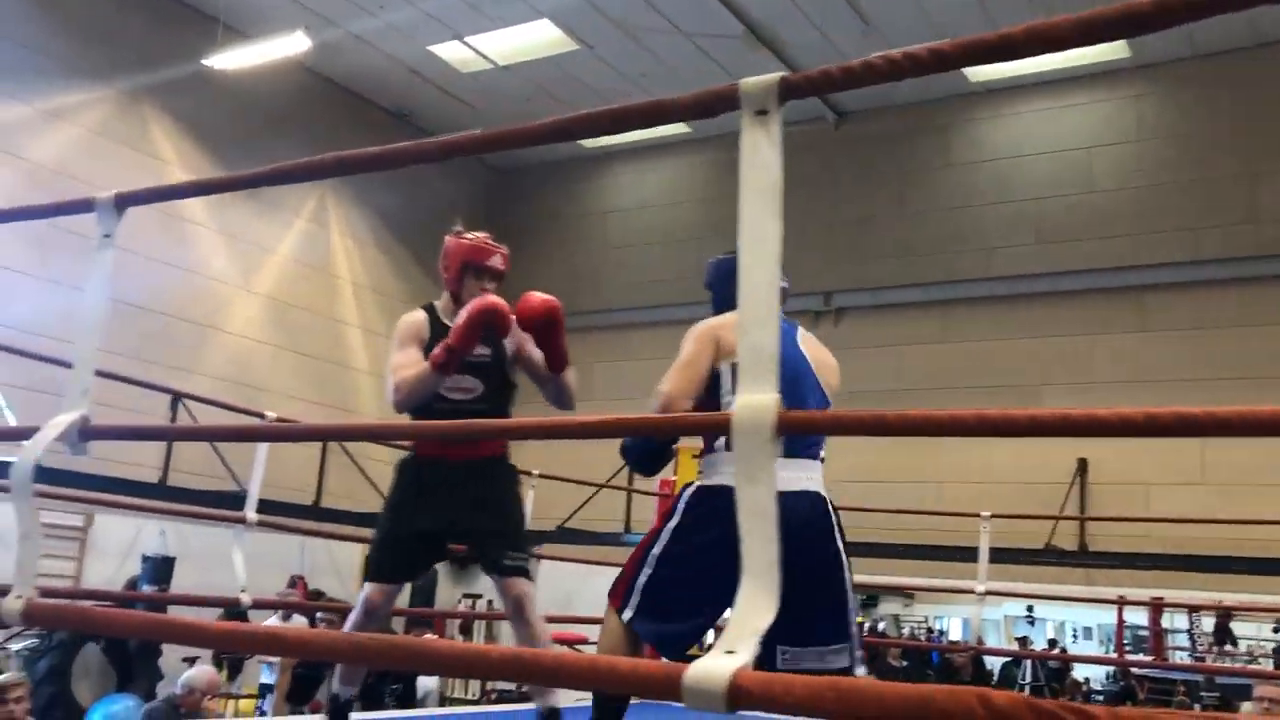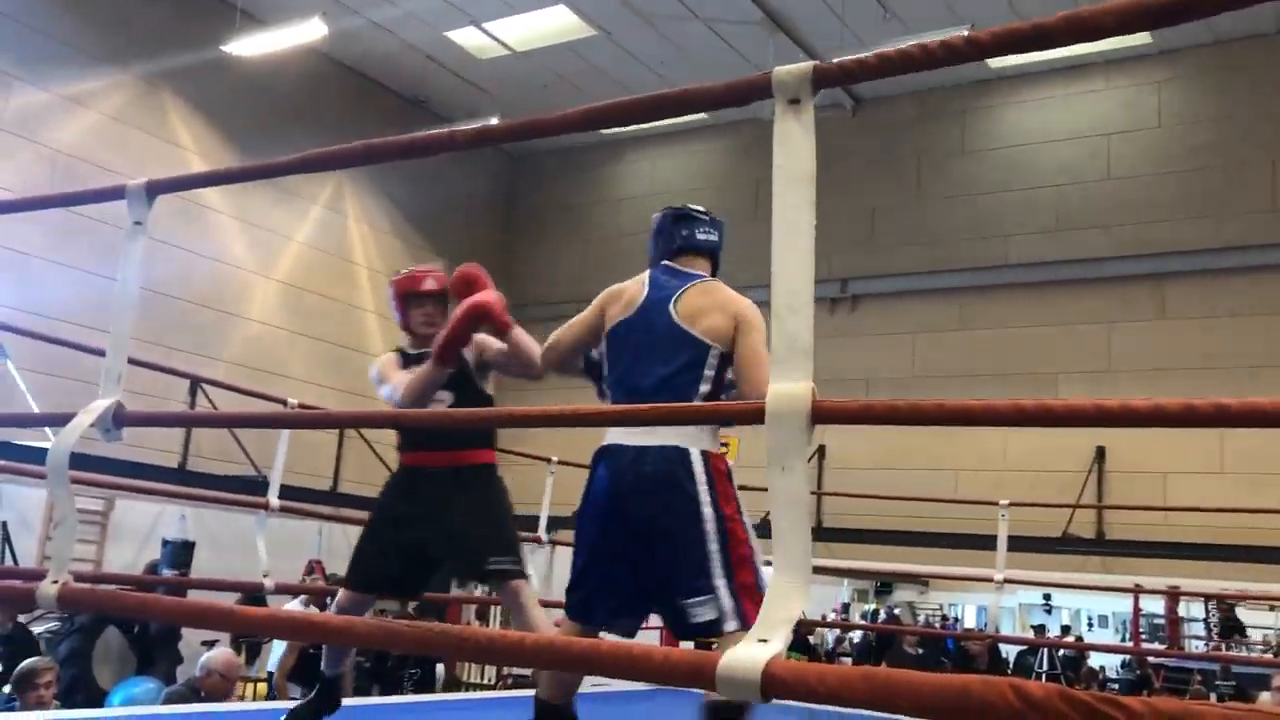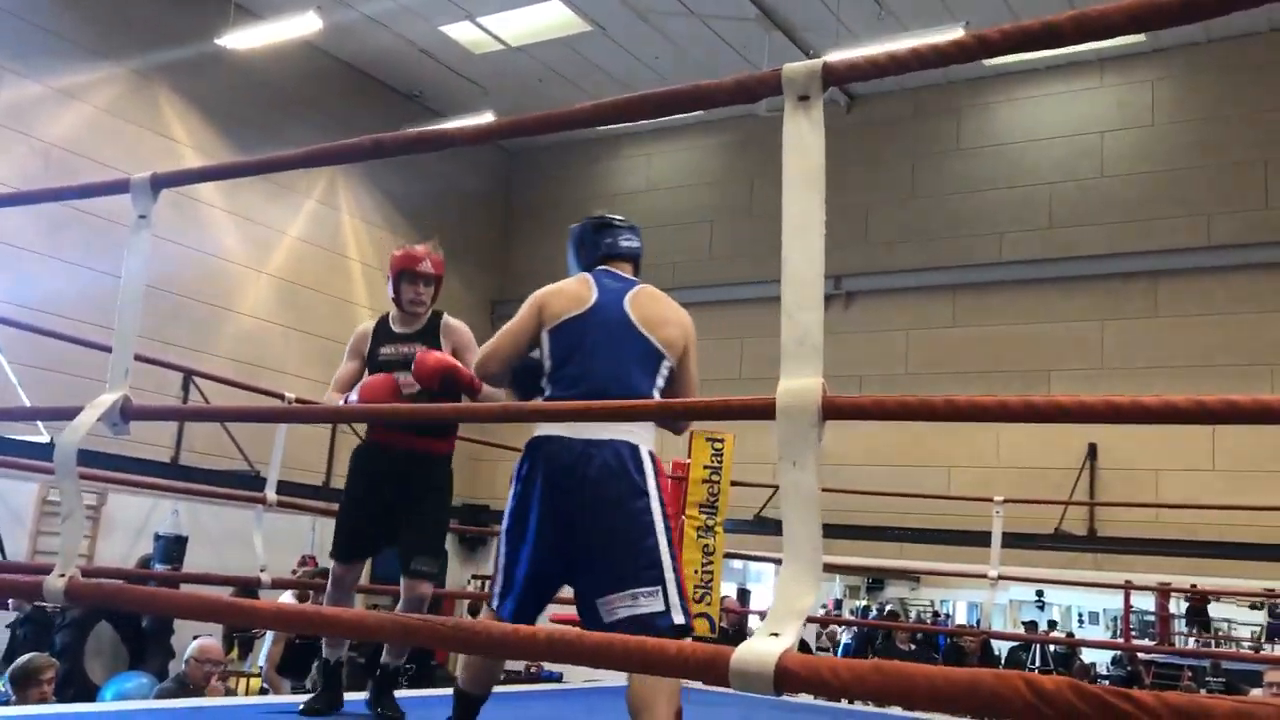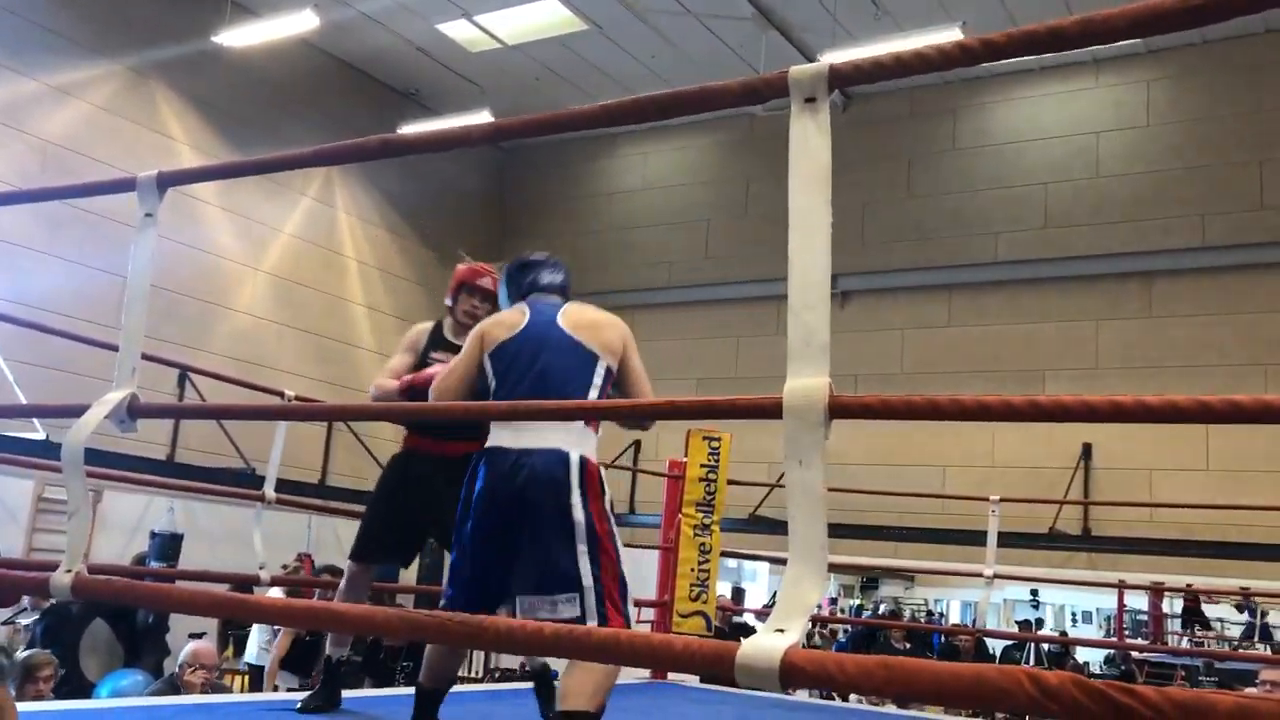
dt=0.4s
person 1, frame 1
left shoulder: (715, 332)
right shoulder: (821, 356)
left elbow: (671, 406)
left wrist: (644, 443)
left hip: (725, 502)
right hip: (805, 509)
left knee: (628, 611)
right knee: (836, 674)
person 1, frame 2
left shoulder: (619, 296)
right shoulder: (735, 308)
left elbow: (554, 353)
right elbow: (757, 406)
left hip: (615, 465)
right hip: (685, 469)
left knee: (583, 619)
right knee: (728, 627)
person 1, frame 3
left shoulder: (552, 297)
right shoulder: (674, 317)
left elbow: (487, 366)
right elbow: (679, 419)
left hip: (551, 459)
right hip: (625, 466)
left knee: (506, 611)
right knee: (656, 629)
person 1, frame 4
left shoulder: (492, 327)
right shoulder: (610, 328)
left elbow: (441, 403)
left hip: (497, 465)
right hip: (564, 469)
left knee: (463, 612)
right knee: (600, 631)
person 2, frame 1
left shoulder: (512, 330)
right shoulder: (416, 325)
left elbow: (565, 403)
right elbow: (400, 398)
left wrist: (556, 350)
right wrist: (454, 346)
left hip: (487, 475)
right hip: (427, 473)
left knee: (517, 593)
right knee: (375, 599)
person 2, frame 2
left shoulder: (475, 345)
right shoulder: (389, 363)
left elbow: (532, 364)
right elbow: (404, 399)
left wrist: (496, 314)
right wrist: (453, 334)
left hip: (472, 483)
right hip: (413, 485)
left knee: (513, 587)
right knee: (351, 600)
person 2, frame 3
left shoulder: (453, 333)
right shoulder: (368, 334)
left elbow: (493, 397)
right elbow: (333, 398)
left wrist: (466, 382)
right wrist: (353, 400)
left hip: (428, 468)
right hip: (375, 461)
left knee: (418, 589)
right knee: (343, 572)
person 2, frame 4
right shoulder: (422, 337)
right elbow: (379, 391)
right wrist: (412, 384)
left hip: (464, 470)
right hip: (415, 464)
right knee: (361, 570)
left ankle: (539, 675)
right ankle: (331, 679)
